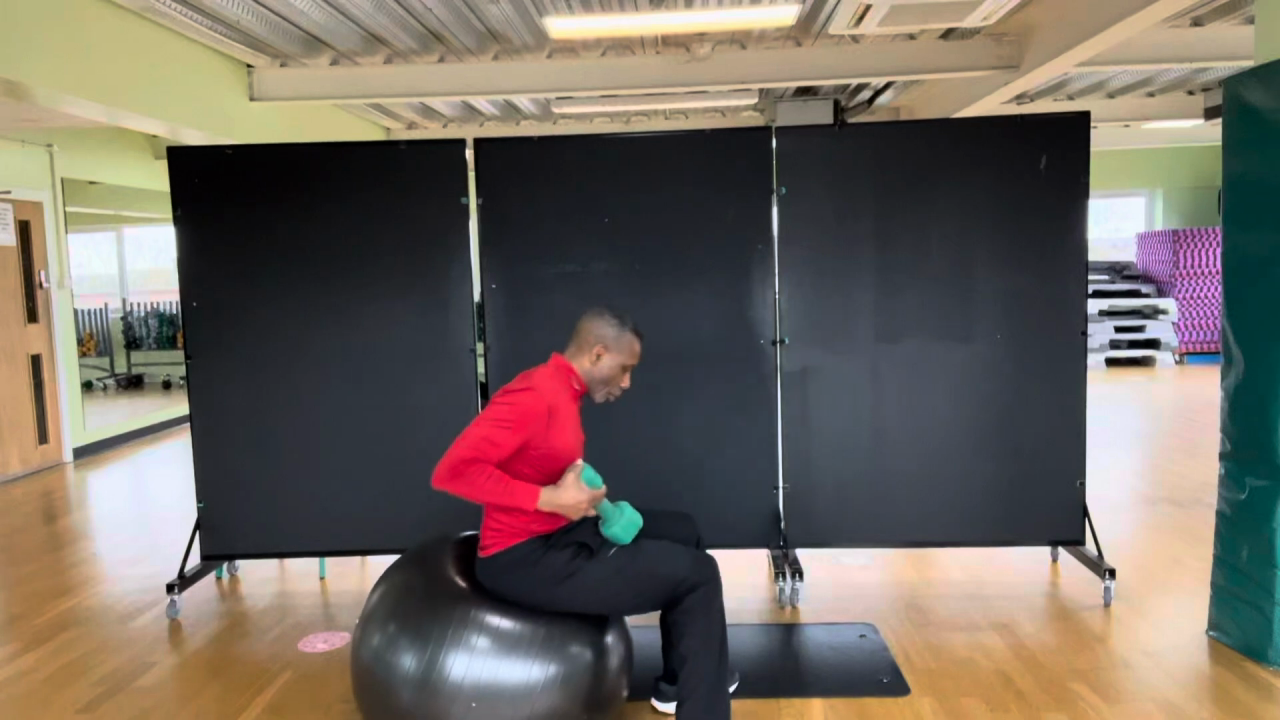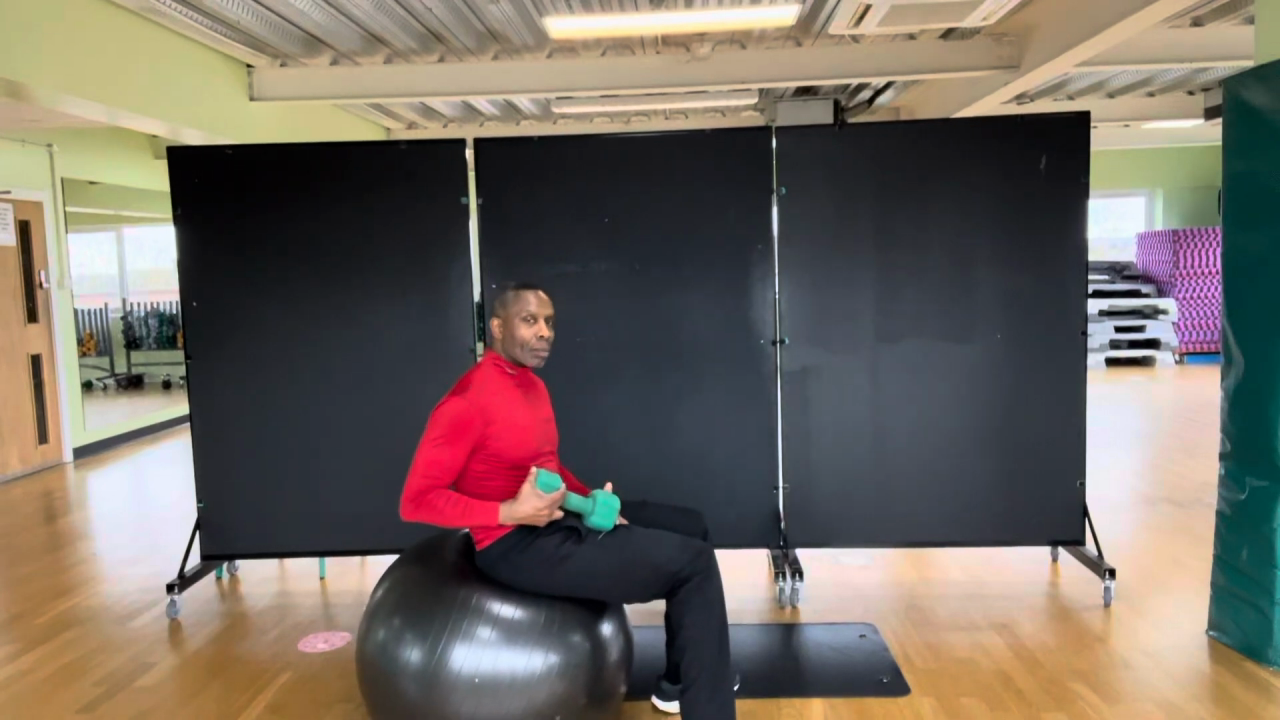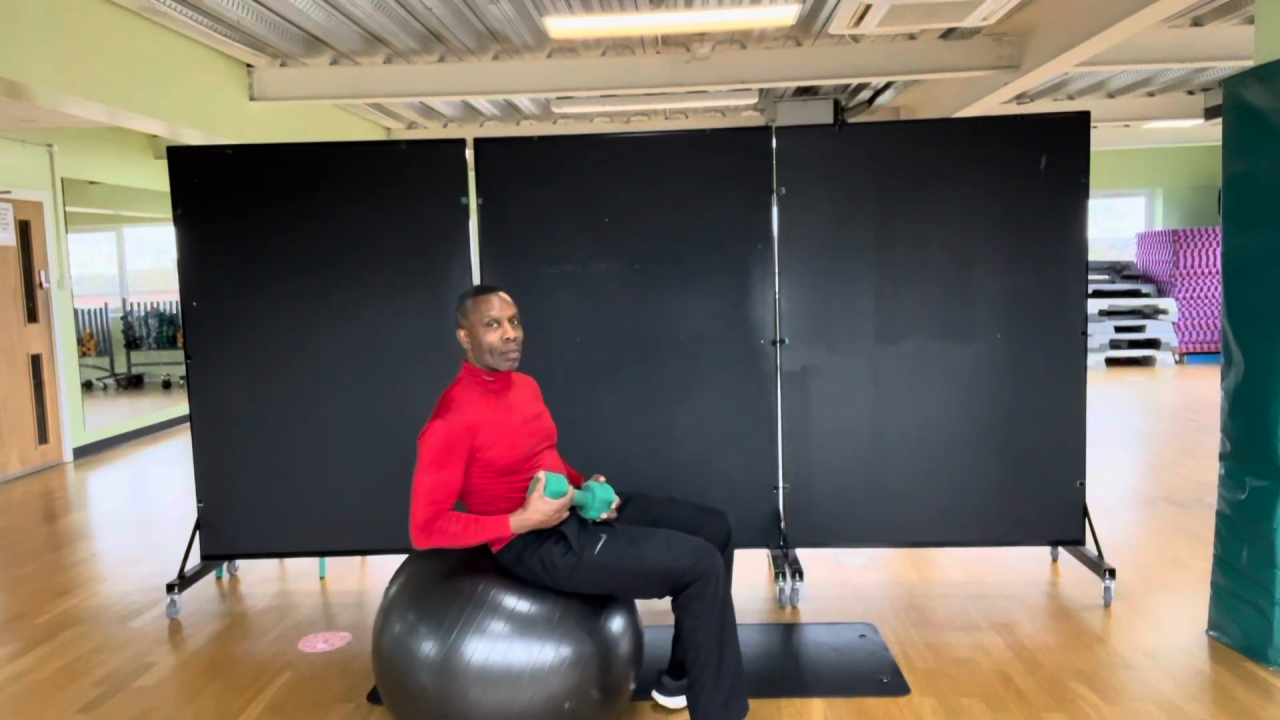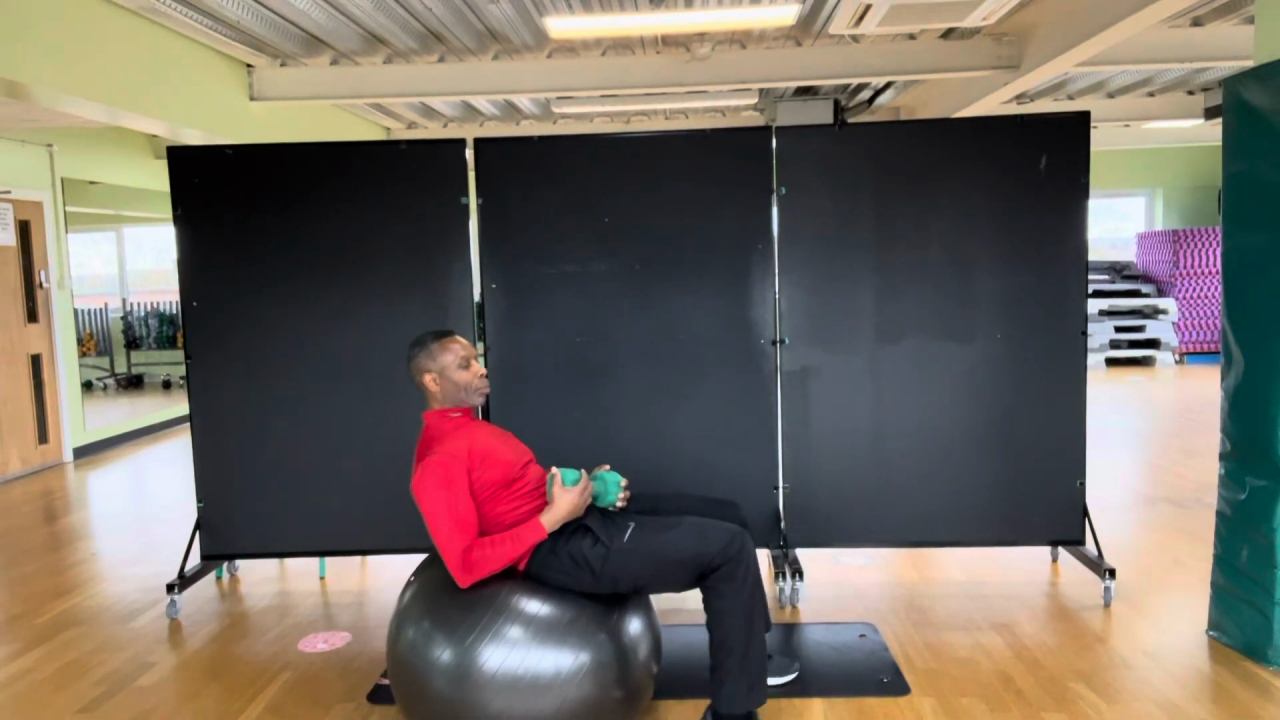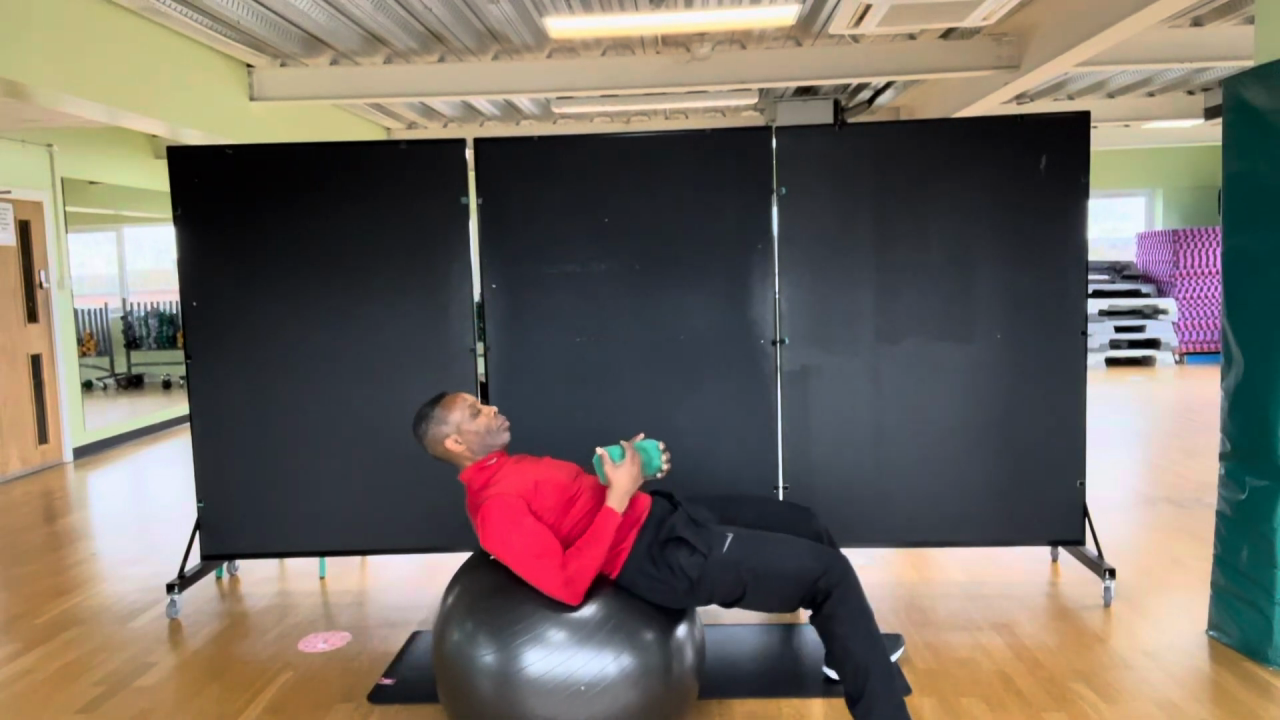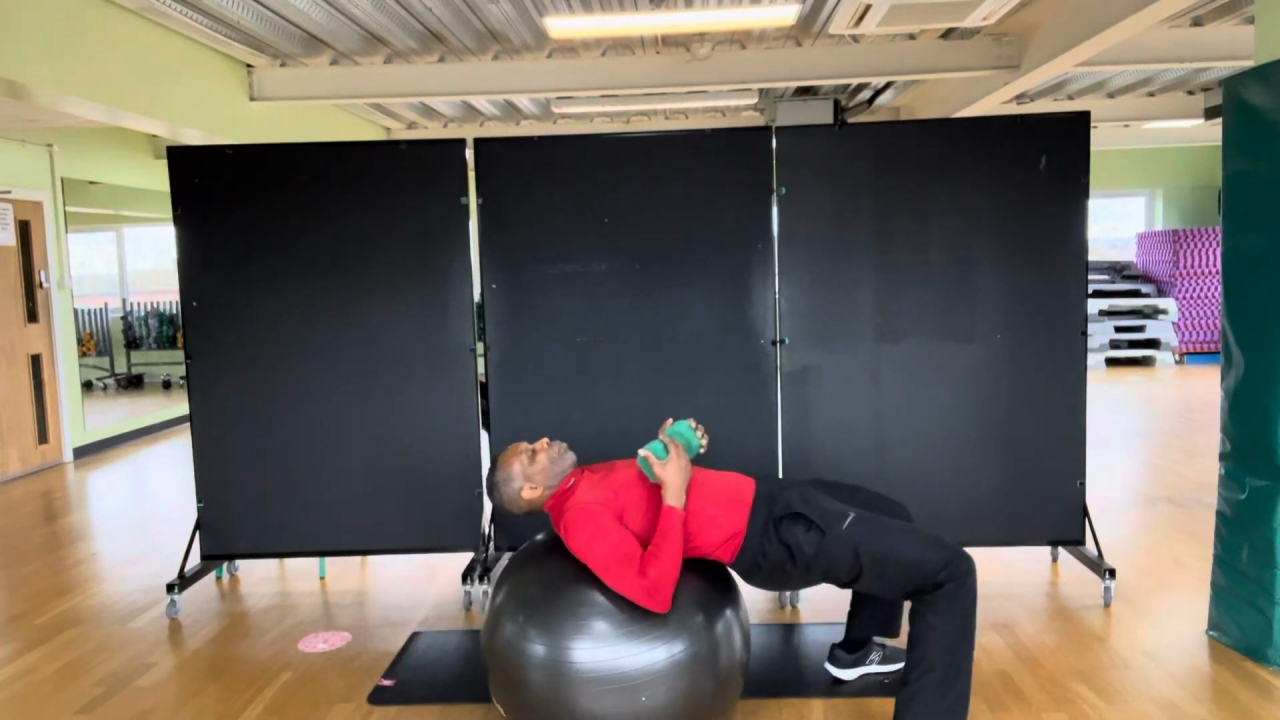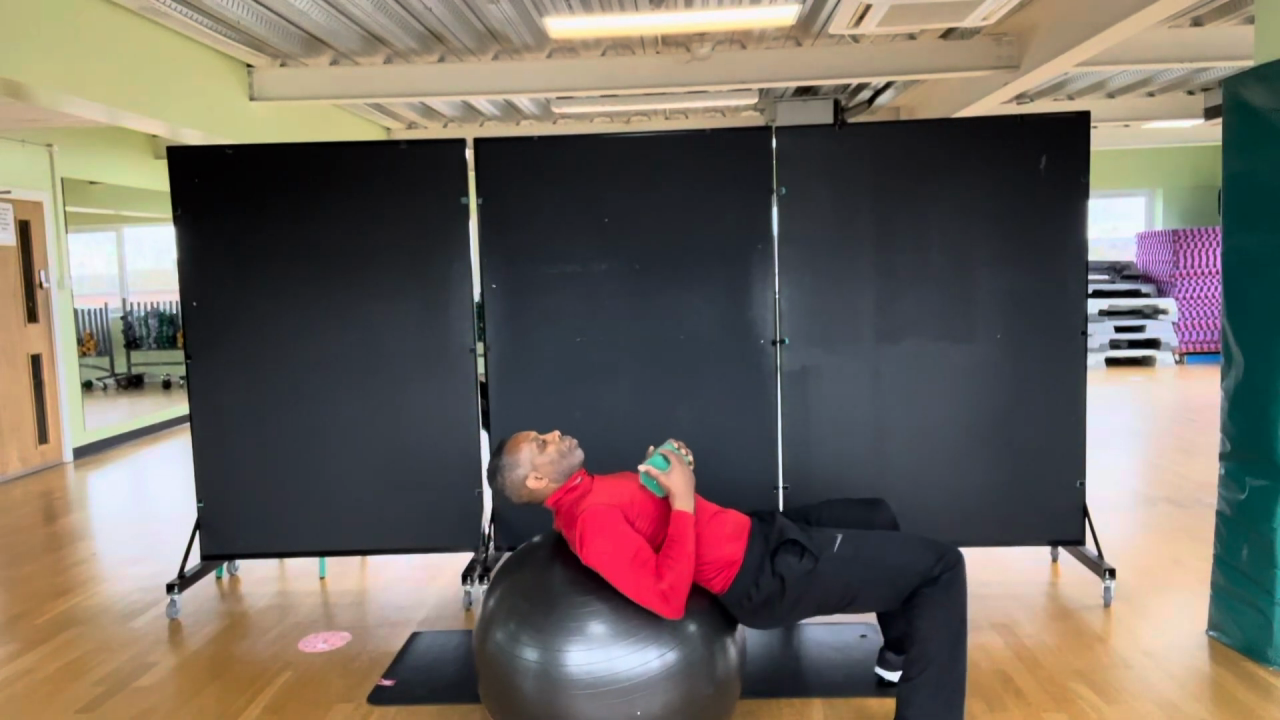
dt=0.7s
person 1, frame 1
left shoulder: (560, 393)
right shoulder: (537, 397)
right elbow: (453, 469)
left wrist: (580, 503)
right wrist: (549, 499)
left hip: (556, 534)
right hip: (525, 560)
left knee: (681, 533)
right knee: (697, 574)
left ankle: (678, 682)
person 1, frame 2
left shoulder: (532, 386)
right shoulder: (469, 402)
right elbow: (416, 501)
right wrist: (510, 512)
left hip: (560, 519)
right hip: (520, 546)
left knee: (690, 527)
right knee: (693, 564)
left ankle: (682, 680)
person 1, frame 3
left shoulder: (525, 386)
right shoulder: (453, 422)
right elbow: (426, 528)
left wrist: (588, 490)
right wrist: (523, 520)
left hip: (577, 510)
right hip: (538, 543)
left knee: (714, 529)
right knee: (700, 565)
left ankle: (679, 677)
person 1, frame 4
left shoulder: (472, 428)
right shoulder: (438, 461)
right elbow: (465, 565)
left wrist: (589, 486)
right wrist: (554, 516)
left hip: (585, 516)
right hip: (564, 548)
left knee: (726, 517)
right knee: (729, 547)
left ankle: (745, 656)
person 1, frame 5
left shoulder: (503, 469)
right shoulder: (495, 507)
right elbow: (569, 584)
left wrist: (627, 466)
right wrist: (621, 493)
left hip: (667, 516)
right hip: (666, 551)
left knee: (804, 524)
right knee: (830, 571)
left ankle: (851, 648)
person 1, frame 6
left shoulder: (582, 482)
right shoulder: (579, 515)
right elbow: (655, 591)
left wrist: (676, 451)
right wrist: (674, 491)
left hip: (769, 499)
right hip: (779, 534)
left knee: (896, 524)
right knee: (950, 569)
left ankle: (856, 648)
person 1, frame 7
left shoulder: (580, 490)
right shoulder: (591, 520)
right elbow: (668, 598)
left wrist: (664, 470)
right wrist: (682, 497)
left hip: (758, 533)
right hip: (769, 571)
left knee: (877, 516)
right knee: (939, 564)
left ankle: (901, 652)
